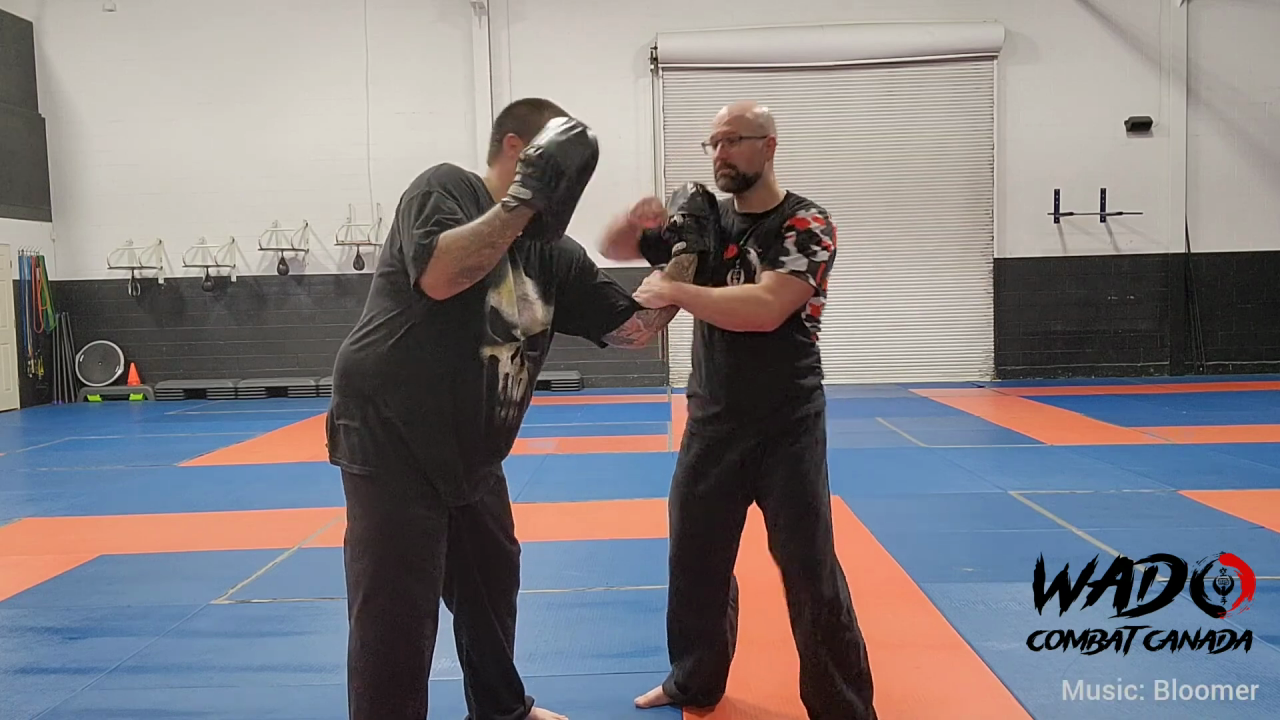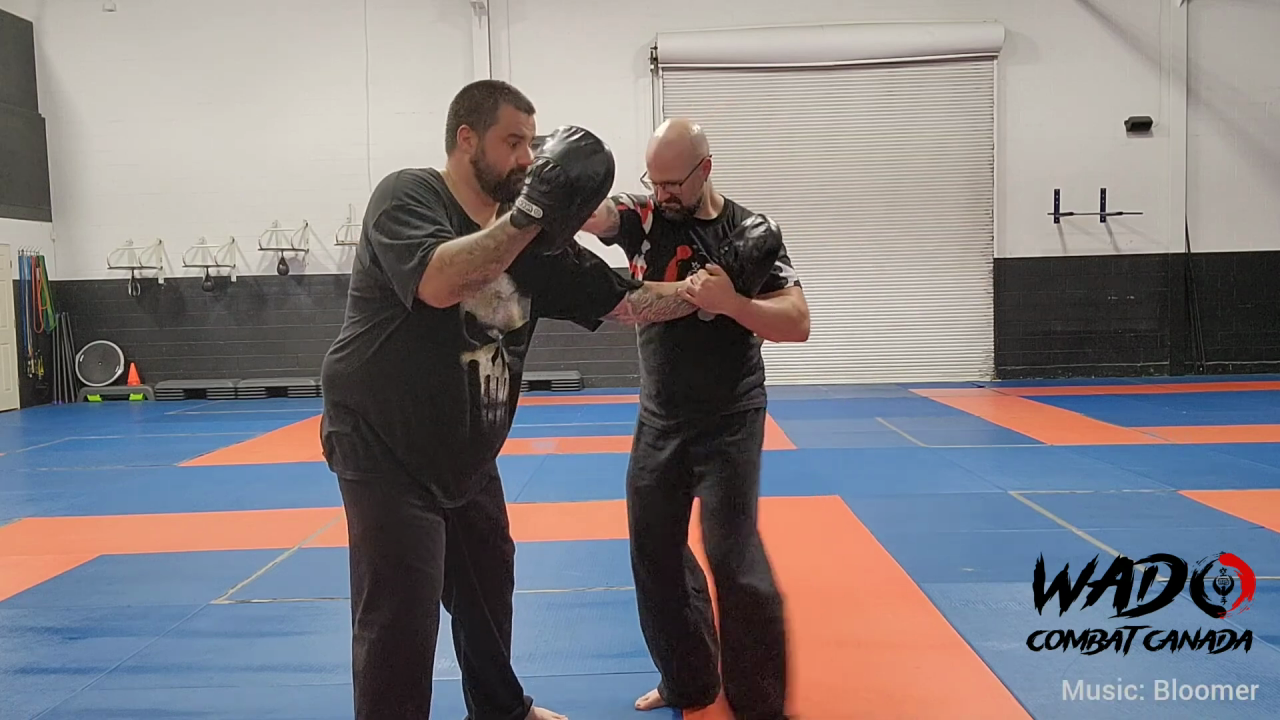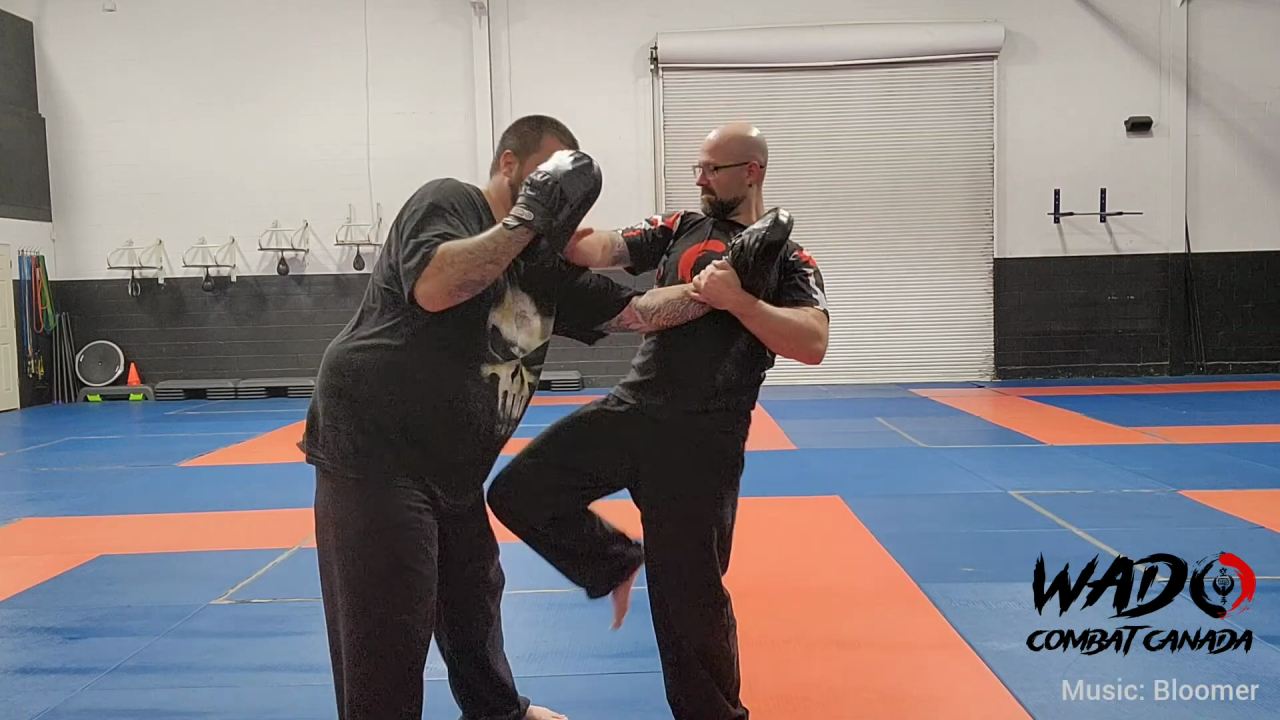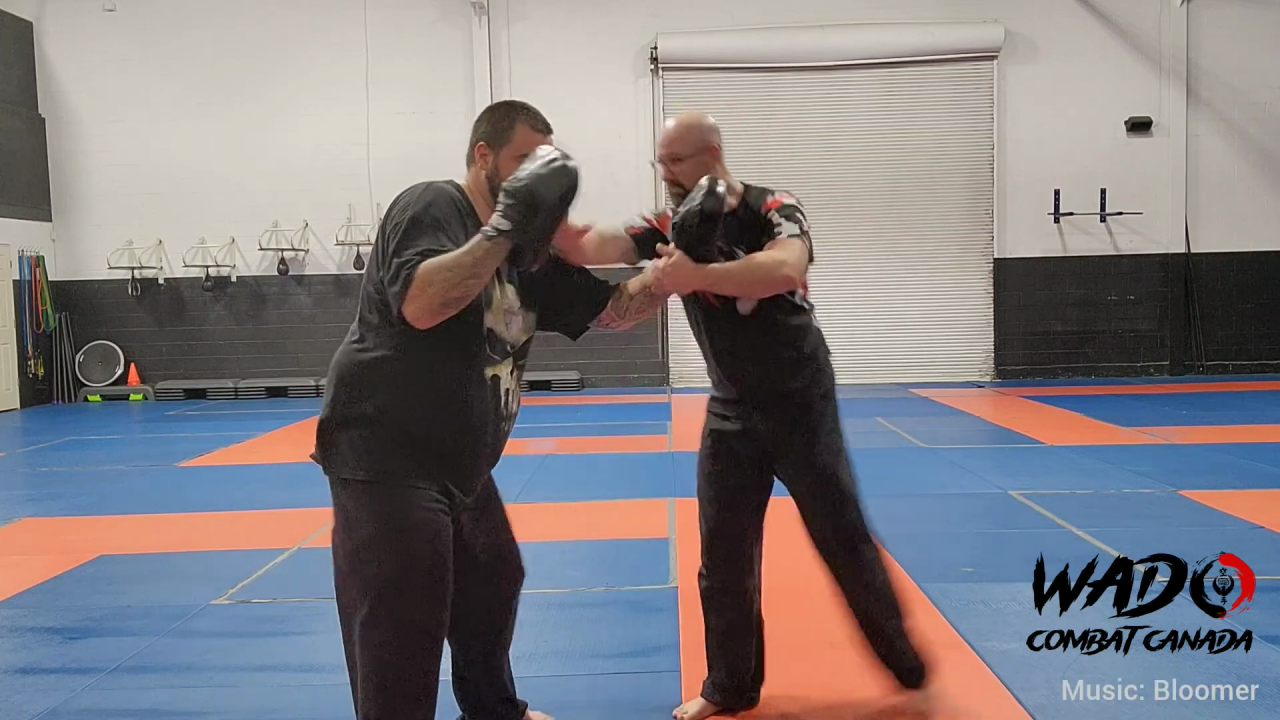
dt=0.7s
person 1, frame 1
left shoulder: (553, 251)
right shoulder: (445, 189)
left elbow: (632, 325)
right elbow: (439, 276)
left wrist: (686, 266)
right wrist: (526, 198)
left hip: (470, 451)
right hip: (390, 441)
left knee: (492, 586)
right knee: (395, 617)
person 1, frame 2
left shoulder: (532, 238)
right shoulder: (408, 195)
left elbow: (625, 301)
right elbow: (440, 284)
right wrist: (529, 213)
left hip: (467, 454)
right hip: (386, 451)
left knee: (488, 591)
right knee: (400, 620)
person 1, frame 3
left shoulder: (547, 263)
right shoulder: (446, 202)
left elbow: (634, 310)
right elbow: (434, 288)
right wrist: (525, 221)
left hip: (450, 462)
right hip: (372, 447)
left knee: (473, 595)
right knee: (386, 627)
person 1, frame 4
left shoulder: (527, 250)
right shoulder: (429, 208)
left elbow: (611, 307)
right elbow: (421, 306)
right wrist: (505, 227)
left hip: (458, 462)
right hip: (385, 452)
left knee: (492, 587)
right knee: (403, 626)
person 2, frame 1
left shoulder: (806, 224)
left elbow: (765, 310)
right elbow: (616, 248)
left wrist: (672, 291)
right wrist: (637, 225)
left hip: (788, 427)
right hip: (713, 425)
left knee: (810, 573)
right knee: (695, 561)
person 2, frame 2
left shoulder: (749, 232)
right shoulder: (643, 216)
left elbow: (796, 322)
right elbow: (591, 213)
left wrist: (730, 303)
left hip: (730, 420)
right hip: (659, 420)
left knee: (736, 561)
right knee: (657, 558)
person 2, frame 3
left shoulder: (790, 260)
right shoulder: (678, 228)
left elbow: (813, 345)
right elbow: (598, 249)
left wrist: (735, 300)
left hip: (705, 434)
right hip: (630, 408)
left knee: (687, 584)
right knee: (518, 492)
right ankle: (616, 561)
person 2, frame 4
left shoulder: (772, 209)
right shoulder: (675, 223)
left elbow: (785, 270)
right elbow: (598, 247)
left wrist: (695, 277)
left hip: (799, 401)
right hip: (733, 409)
left knee: (843, 539)
right knee: (724, 559)
